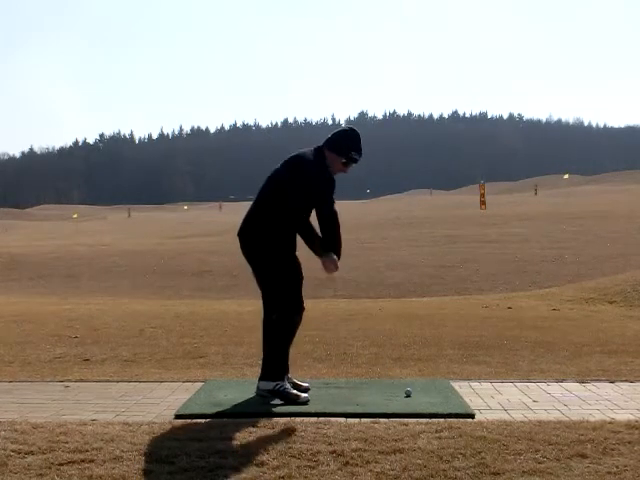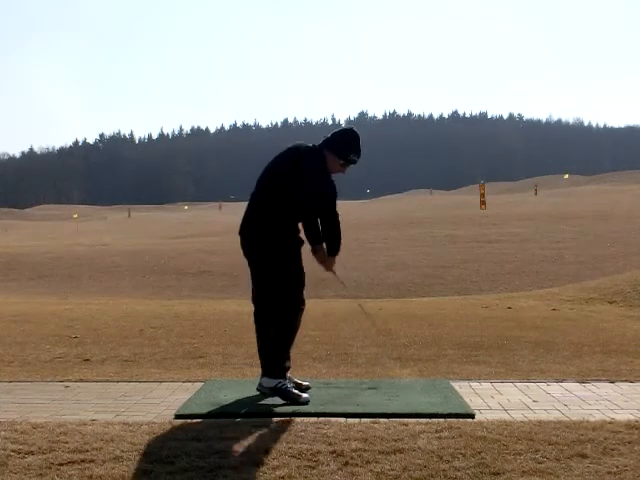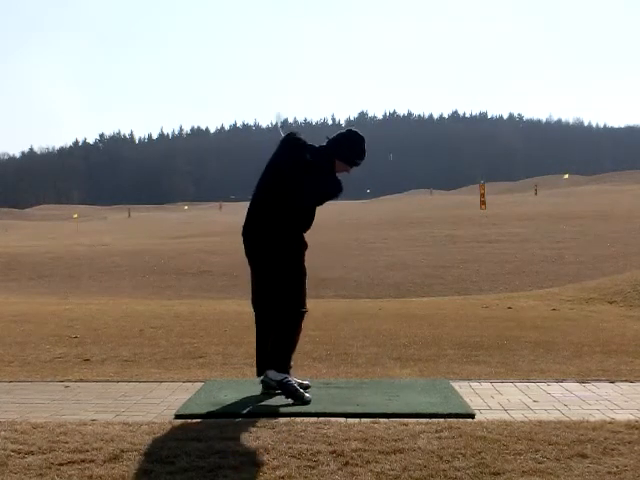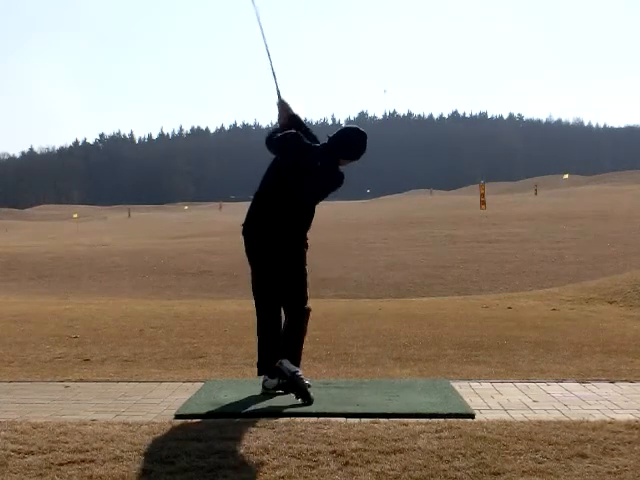
dt=0.3s
person 1, frame 1
left shoulder: (323, 177)
right shoulder: (305, 165)
left elbow: (328, 217)
right elbow: (298, 215)
left wrist: (332, 253)
right wrist: (324, 253)
left hip: (259, 238)
right hip: (267, 239)
left knee: (277, 306)
right knee: (290, 306)
left ankle: (276, 374)
right ankle: (271, 379)
person 1, frame 2
left shoulder: (299, 154)
right shoulder: (319, 178)
right elbow: (329, 219)
left wrist: (315, 244)
right wrist: (330, 253)
left hip: (253, 235)
right hip: (277, 238)
left knee: (267, 305)
right knee: (291, 305)
left ankle: (272, 373)
right ankle: (274, 376)
person 1, frame 3
left shoulder: (293, 145)
right shoulder: (331, 184)
left hip: (254, 235)
right hip: (285, 240)
left knee: (265, 306)
right knee: (293, 307)
left ankle: (270, 374)
right ankle: (278, 371)
person 1, frame 4
left shoulder: (293, 145)
right shoulder: (334, 177)
left elbow: (272, 141)
left wrist: (285, 120)
right wrist: (292, 118)
left hip: (256, 234)
right hip: (288, 240)
left knee: (267, 306)
right knee: (296, 306)
left ankle: (272, 373)
right ankle: (288, 363)
